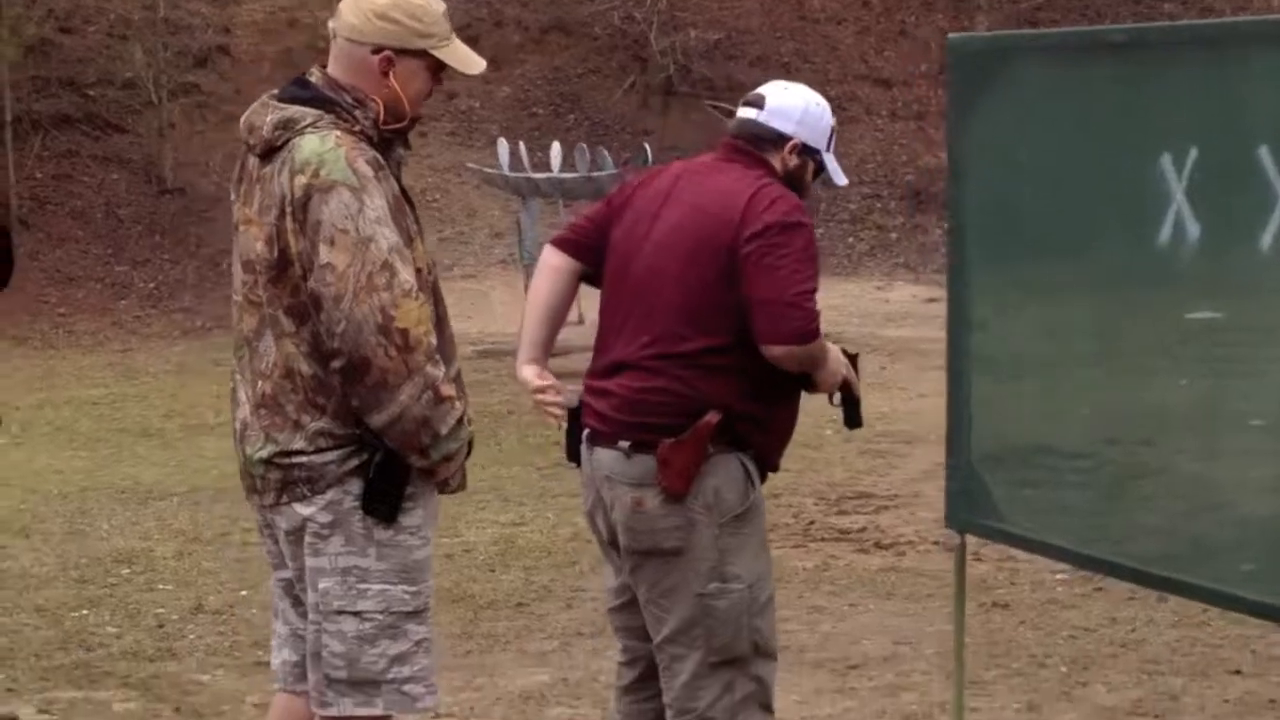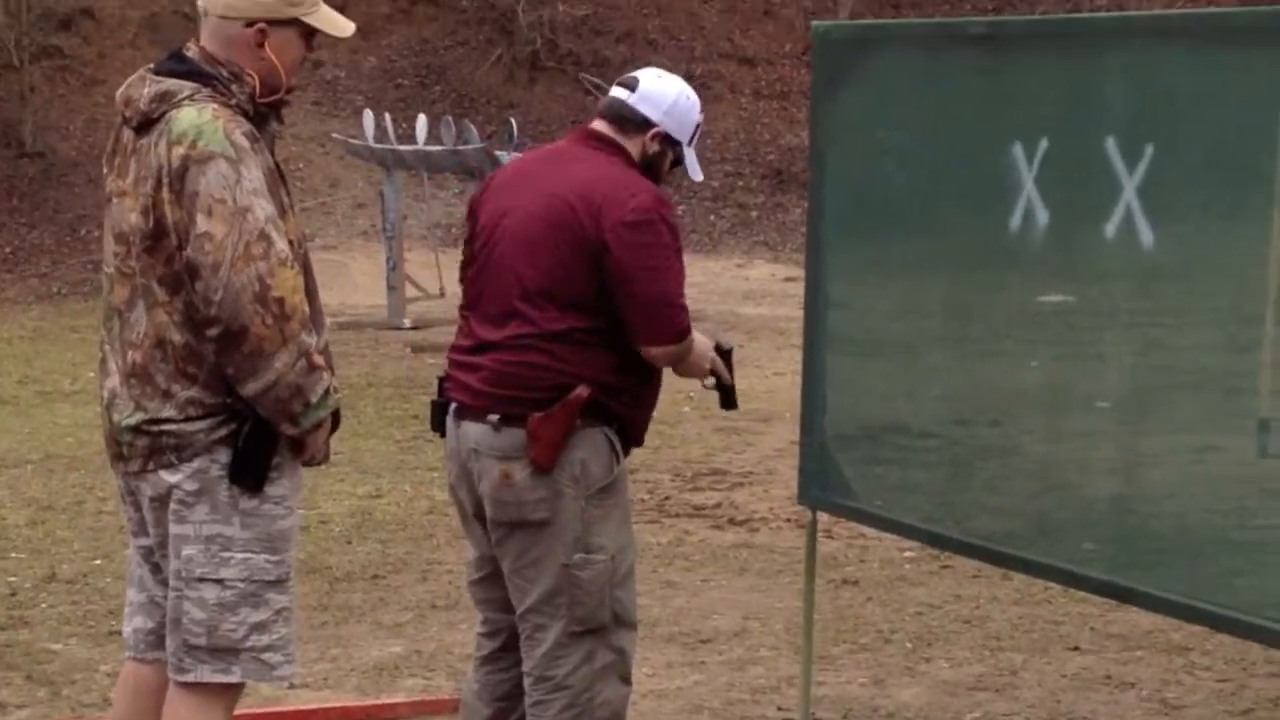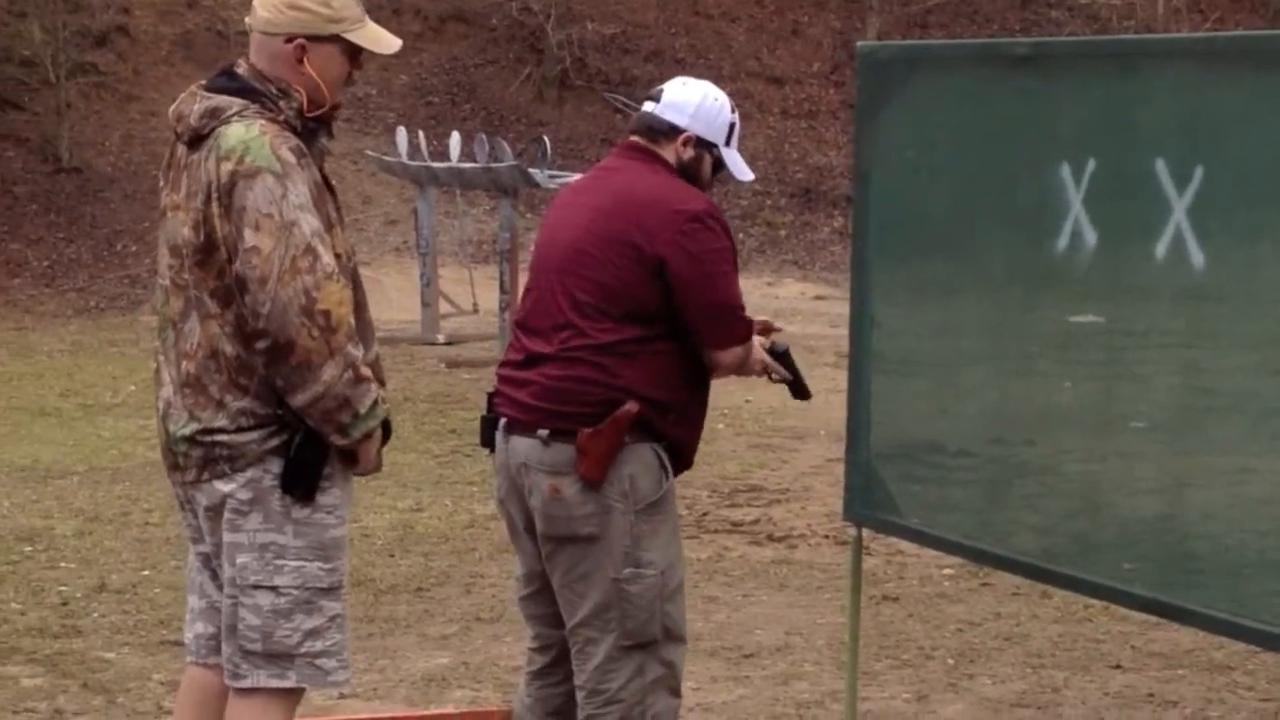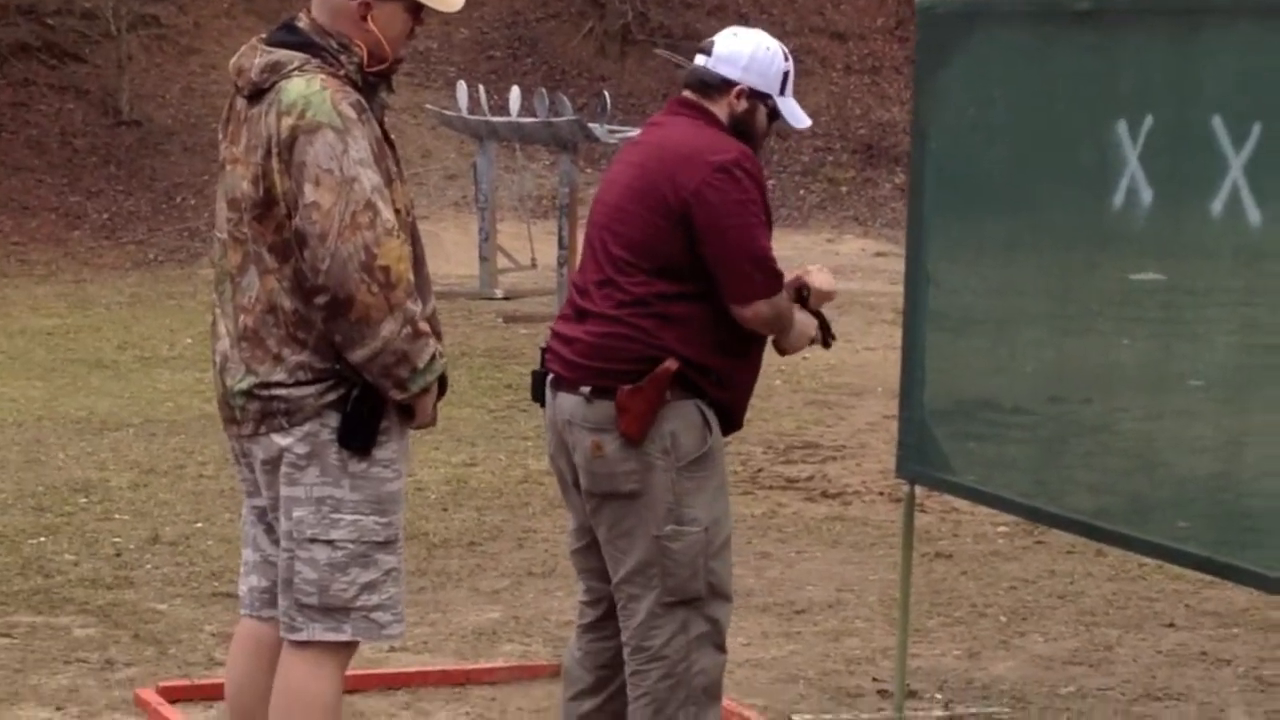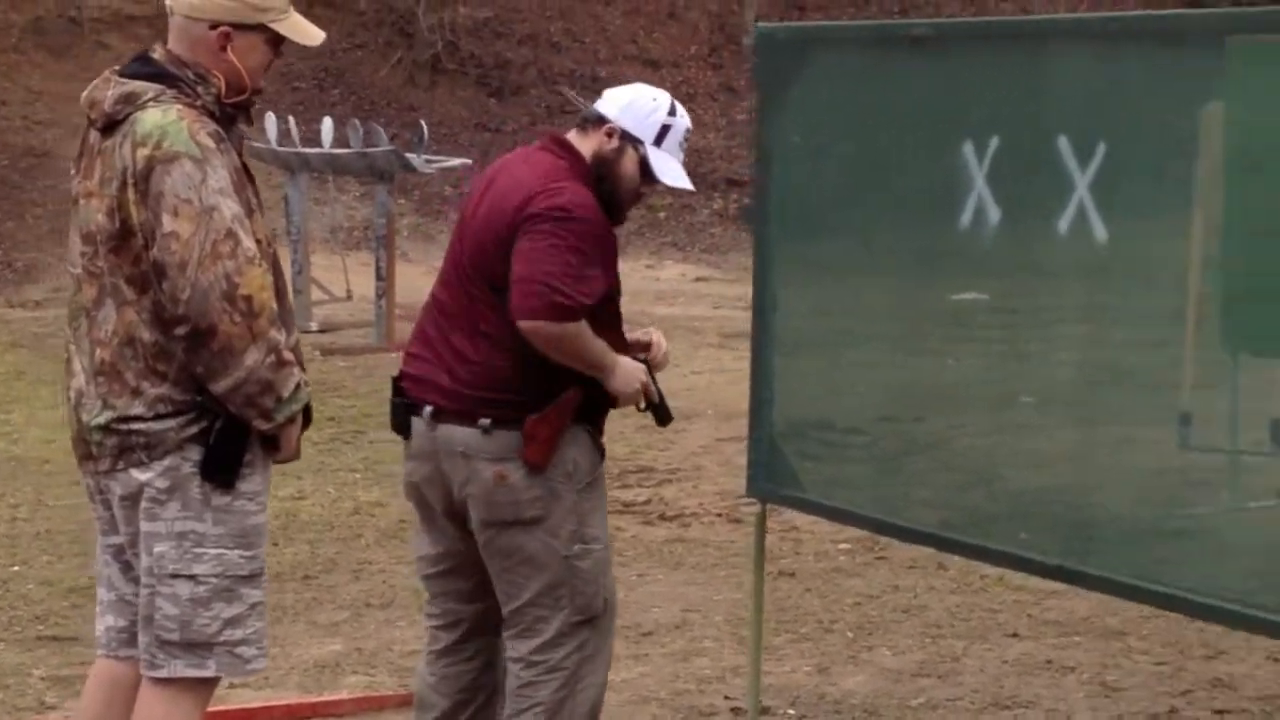
dt=1s
person 1, frame 1
left shoulder: (279, 147)
right shoulder: (335, 165)
right elbow: (377, 335)
right wrist: (444, 444)
left hip: (289, 453)
right hip: (352, 471)
person 1, frame 2
left shoulder: (149, 121)
right shoulder: (212, 137)
right elbow: (251, 302)
right wrist: (310, 410)
left hip: (151, 422)
right hip: (217, 439)
left knee: (156, 647)
person 1, frame 3
left shoulder: (205, 137)
right shoulder: (261, 151)
right elbow: (297, 314)
right wrist: (359, 420)
left hip: (209, 432)
right hip: (270, 449)
left knee: (216, 653)
person 1, frame 4
left shoulder: (263, 89)
right shoulder: (322, 106)
right elbow: (356, 269)
right wrist: (417, 373)
left hip: (265, 384)
right hip: (329, 402)
left knee: (269, 607)
right knee: (322, 626)
person 1, frame 5
left shoulder: (118, 121)
right shoulder: (178, 137)
right elbow: (218, 299)
right wrist: (281, 404)
left hip: (119, 420)
right hip: (184, 436)
left knee: (126, 646)
person 2, frame 1
left shoulder: (652, 185)
right shoulder: (772, 208)
left elbow: (563, 254)
right elbow: (786, 341)
left wrist: (533, 357)
right wrist: (823, 362)
left hip: (612, 457)
right hip: (687, 475)
left knee: (649, 663)
person 2, frame 2
left shoulder: (513, 174)
right shoulder: (631, 202)
right elbow: (662, 343)
right wrist: (694, 355)
left hip: (473, 427)
left knee: (506, 633)
right knee: (577, 642)
person 2, frame 3
left shoulder: (581, 193)
right shoulder: (681, 210)
right elbow: (726, 352)
left wrist: (734, 340)
right wrist: (751, 355)
left hip: (523, 442)
left knee: (557, 648)
right knee: (628, 659)
person 2, frame 4
left shoulder: (651, 146)
right shoulder: (720, 161)
right elbow: (754, 302)
left wrist: (788, 286)
right wrist: (792, 321)
left hip: (581, 400)
right hip: (645, 418)
left knee: (610, 605)
right knee: (676, 614)
person 2, frame 5
left shoulder: (523, 171)
right shoulder: (566, 201)
right elbow: (541, 317)
left wrist: (618, 343)
right wrist: (609, 369)
left hip: (435, 426)
right hip: (514, 441)
left knee: (459, 623)
right knee: (558, 633)
